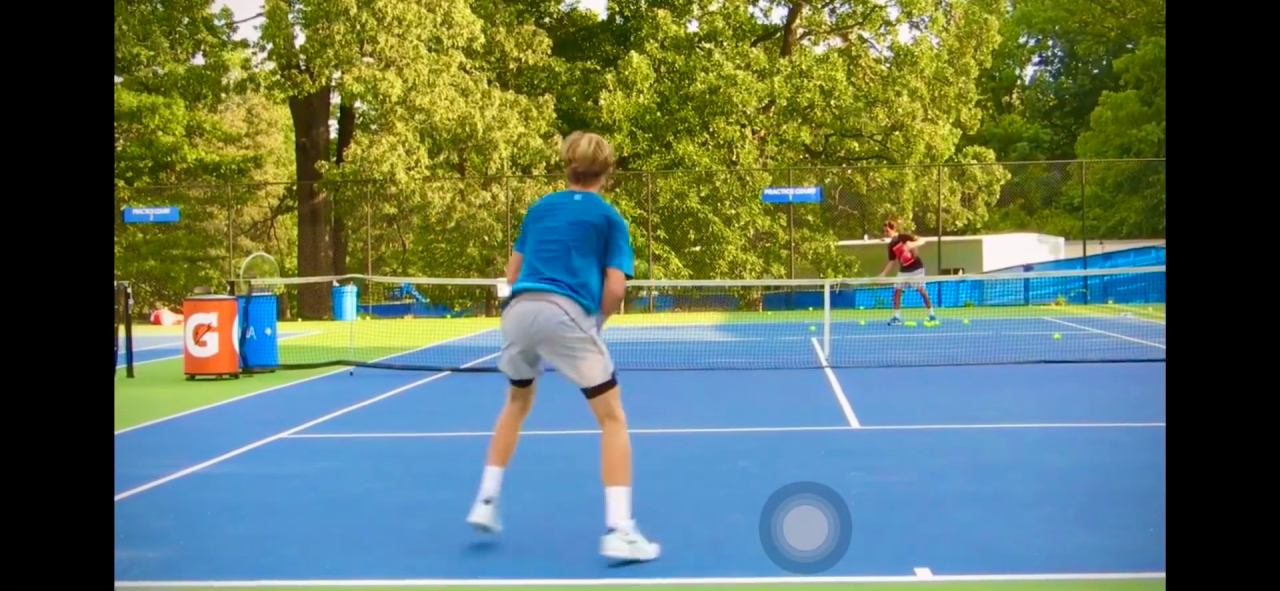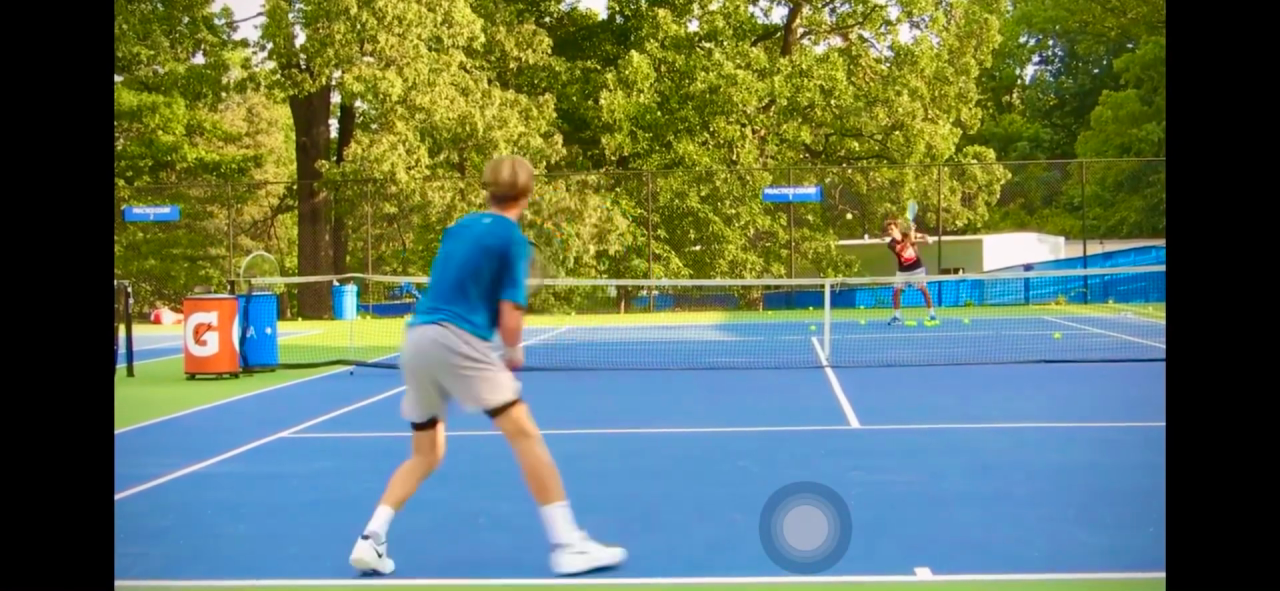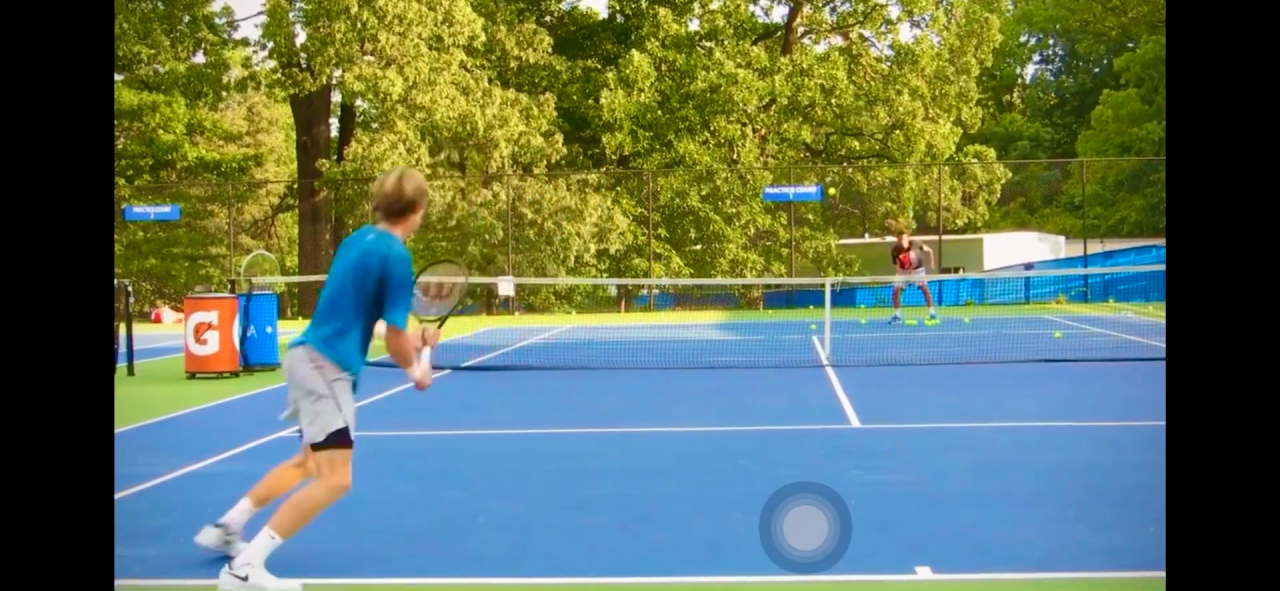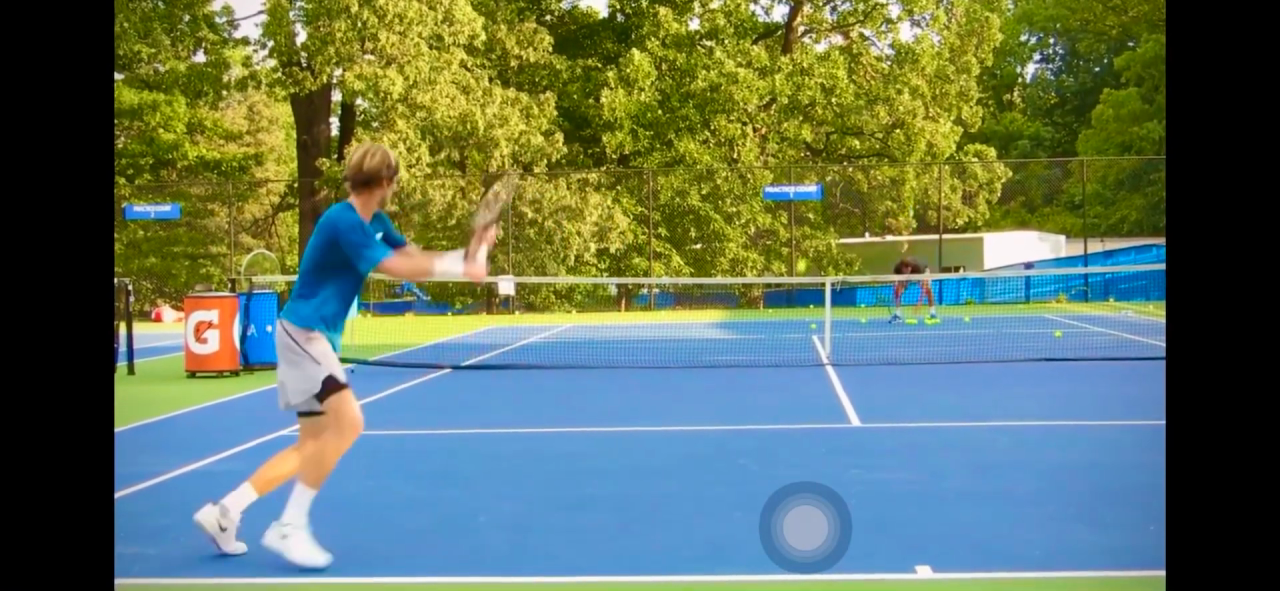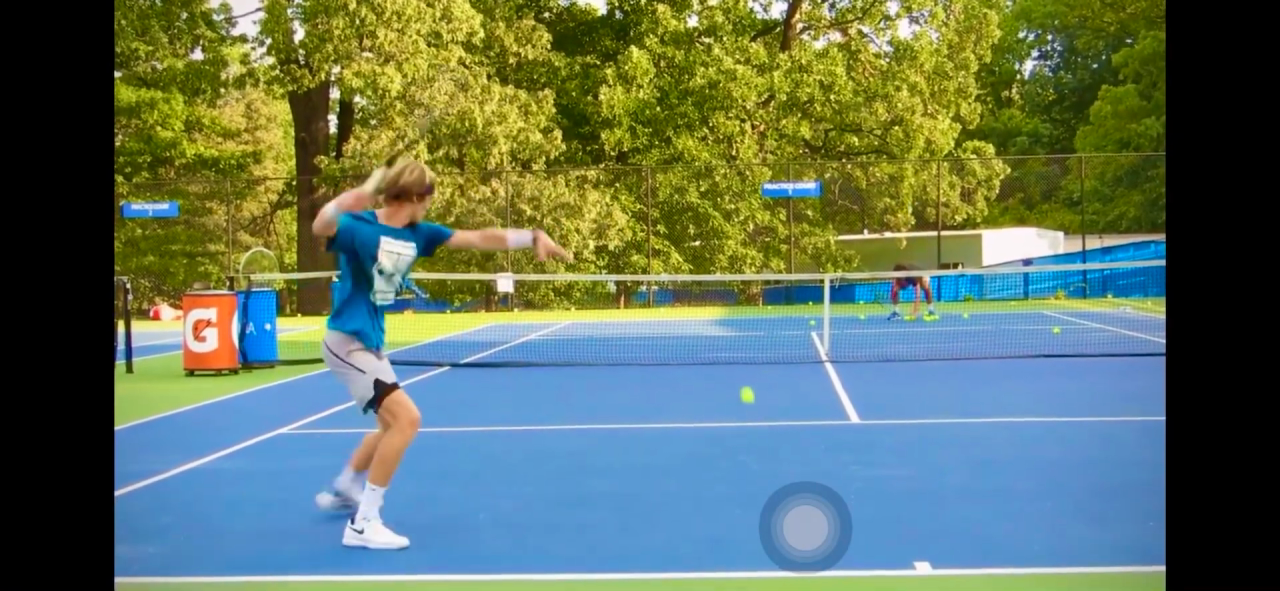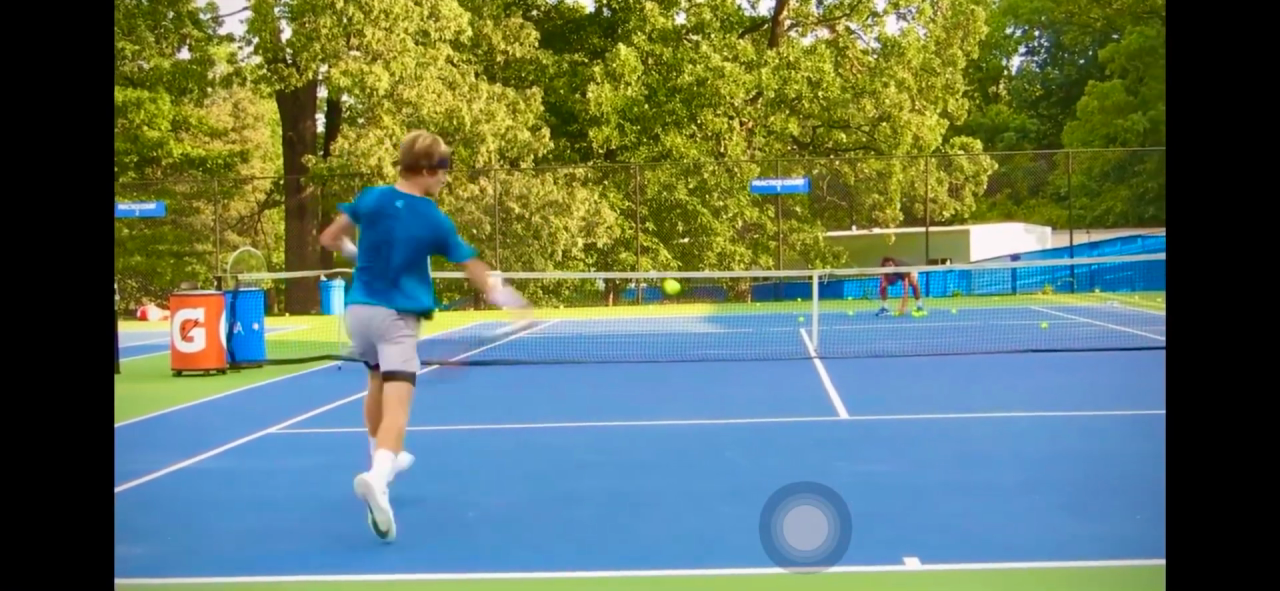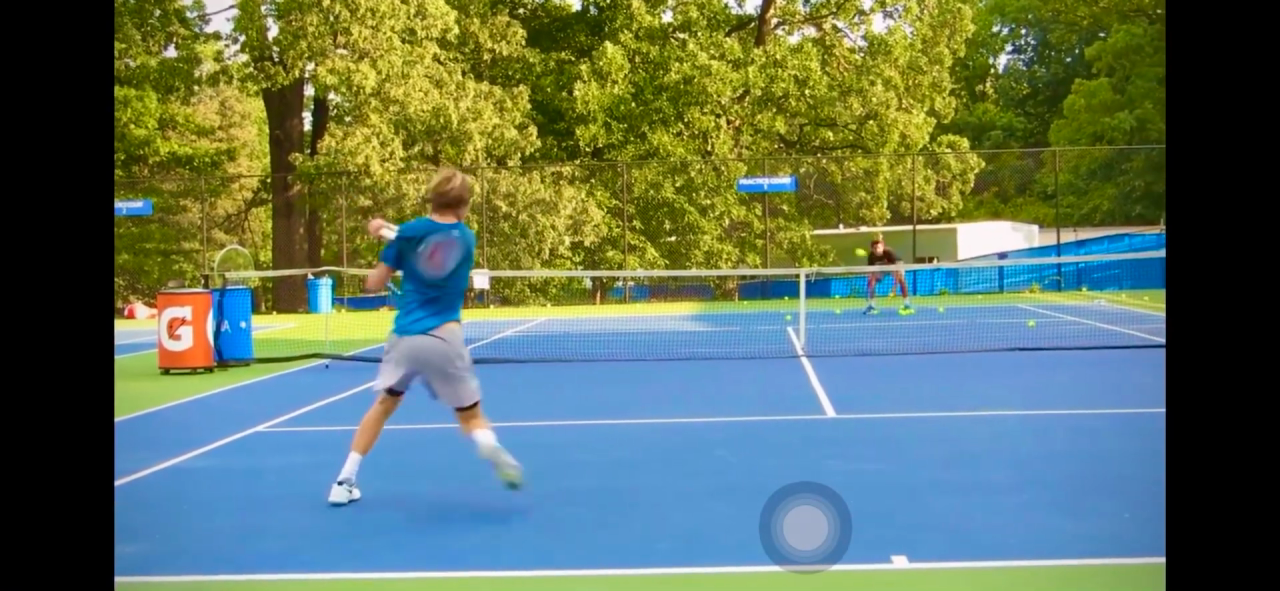
dt=0.3s
person 1, frame 1
left shoulder: (539, 208)
right shoulder: (609, 216)
left elbow: (511, 274)
right elbow: (615, 287)
right wrist: (595, 319)
left hip: (519, 312)
right hip: (568, 316)
left knee: (515, 406)
right knee: (614, 422)
left ankle: (487, 502)
right ankle: (619, 530)
person 1, frame 2
left shoulder: (458, 227)
right shoulder: (513, 239)
right elbow: (508, 318)
right wrist: (514, 353)
left hip: (417, 339)
right hip: (459, 341)
left knee: (425, 455)
right knee: (526, 439)
left ankle: (372, 539)
right ankle: (568, 545)
person 1, frame 3
left shoulder: (357, 241)
right shoulder: (396, 258)
right elbow: (395, 338)
left wrist: (411, 339)
right wrist: (415, 370)
left hip: (309, 356)
right hip: (325, 369)
left knee: (308, 464)
right knee: (334, 480)
left ankle: (224, 527)
person 1, frame 4
left shoulder: (374, 223)
right shoulder: (341, 222)
left elbow: (415, 259)
right elbow: (398, 269)
left wrist: (467, 253)
right wrist: (464, 269)
left hip: (314, 336)
right hip: (302, 333)
left knee: (310, 445)
right knee: (347, 424)
left ankle: (225, 511)
right ankle: (290, 526)
person 1, frame 5
left shoulder: (418, 233)
right shoulder: (357, 225)
left elbow: (476, 238)
right elbow: (320, 227)
left wrist: (533, 237)
right wrist: (348, 200)
left hip: (368, 342)
right hip: (347, 342)
left knee: (393, 423)
right knee: (406, 419)
left ankle: (344, 488)
right ankle: (363, 523)
person 1, frame 6
left shoulder: (370, 198)
right shoulder: (433, 221)
left elbow: (329, 239)
right elbow: (476, 272)
left wrist: (352, 251)
right wrist: (505, 296)
left hip: (357, 312)
right hip: (393, 319)
left knee: (378, 382)
right knee: (397, 410)
left ankle: (383, 459)
right ankle: (377, 477)
person 1, frame 7
left shoulder: (411, 231)
right shoulder: (466, 238)
left elbow: (374, 284)
left wrist: (382, 270)
right wrist: (388, 231)
left hip: (406, 340)
right hip: (446, 340)
left knee: (384, 405)
right knee: (471, 419)
left ankle: (344, 482)
right ankle: (490, 444)
